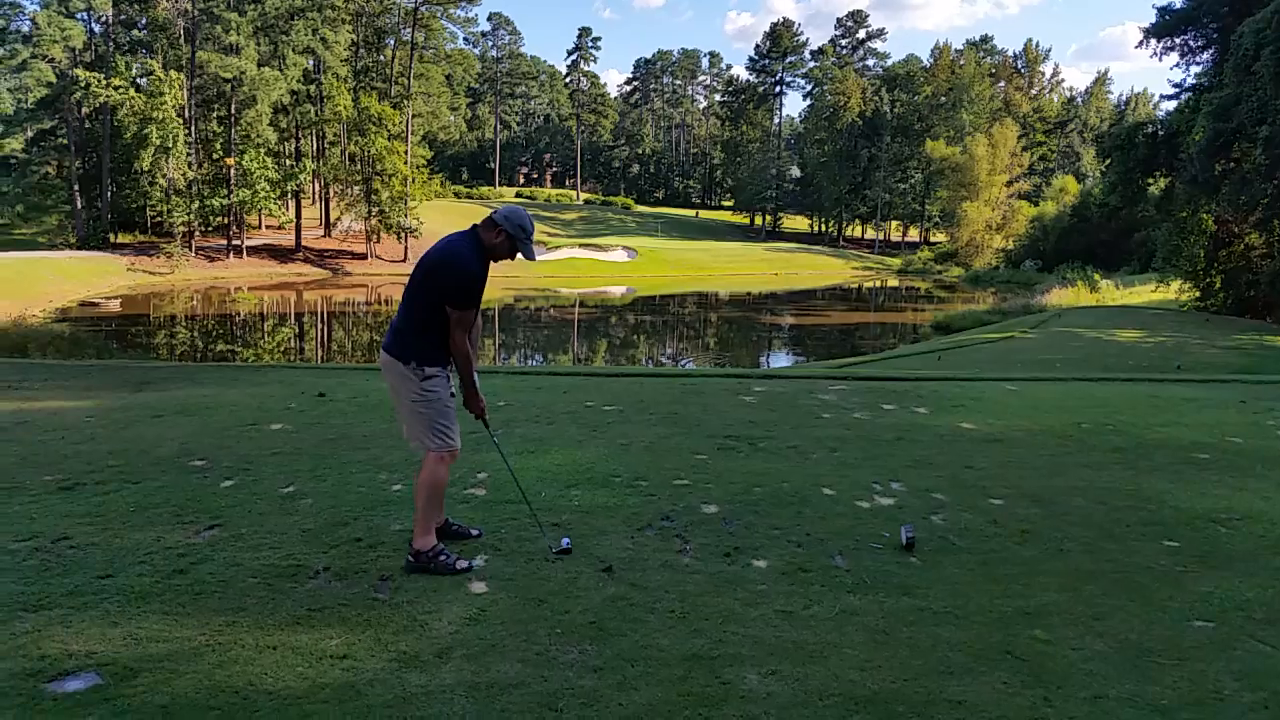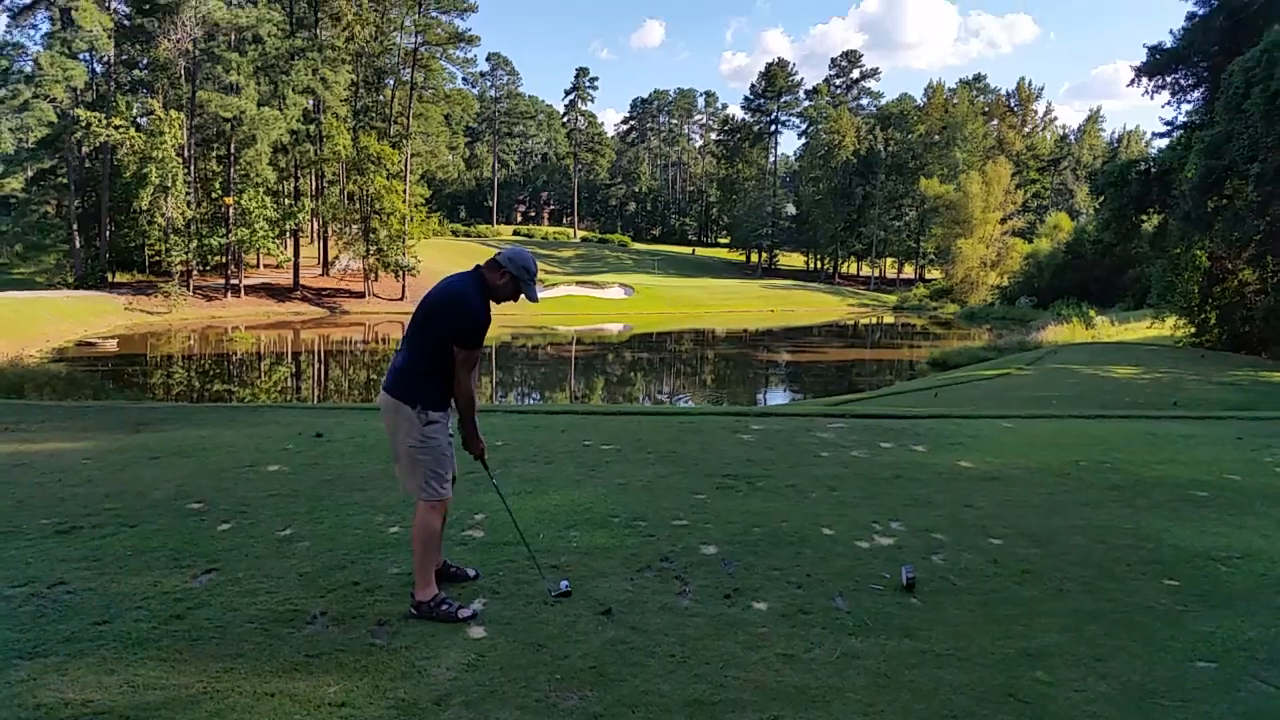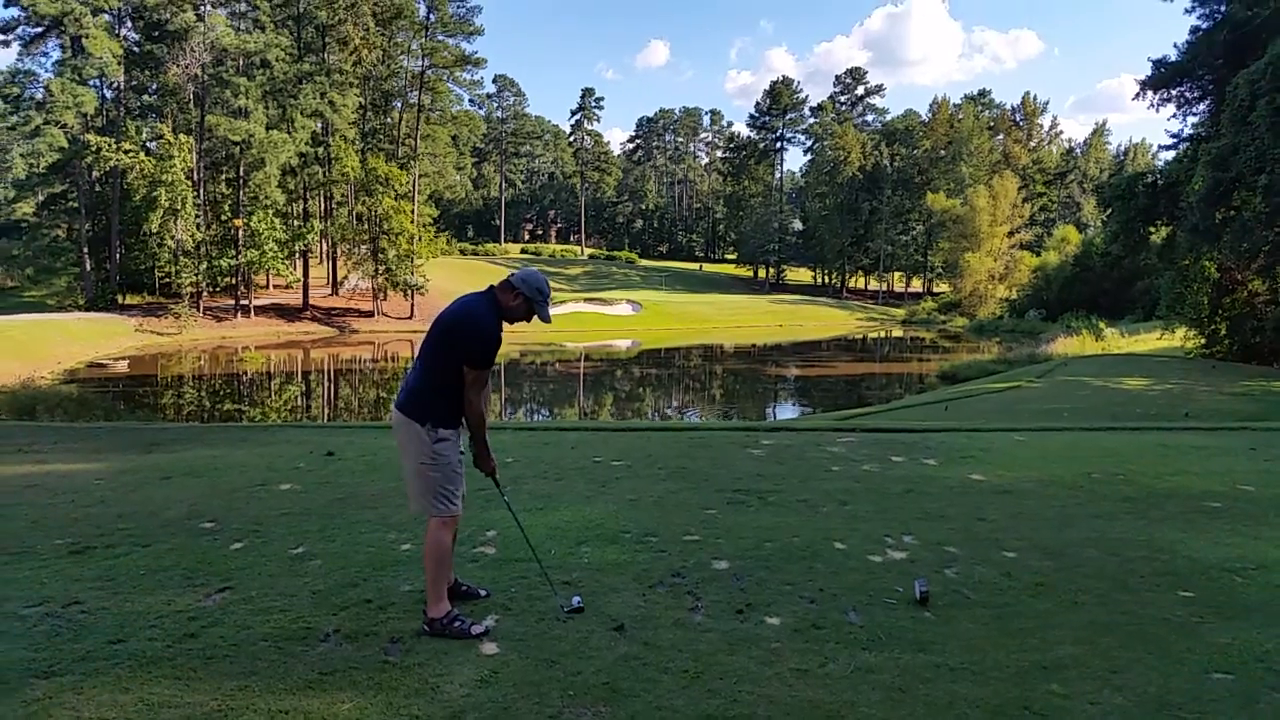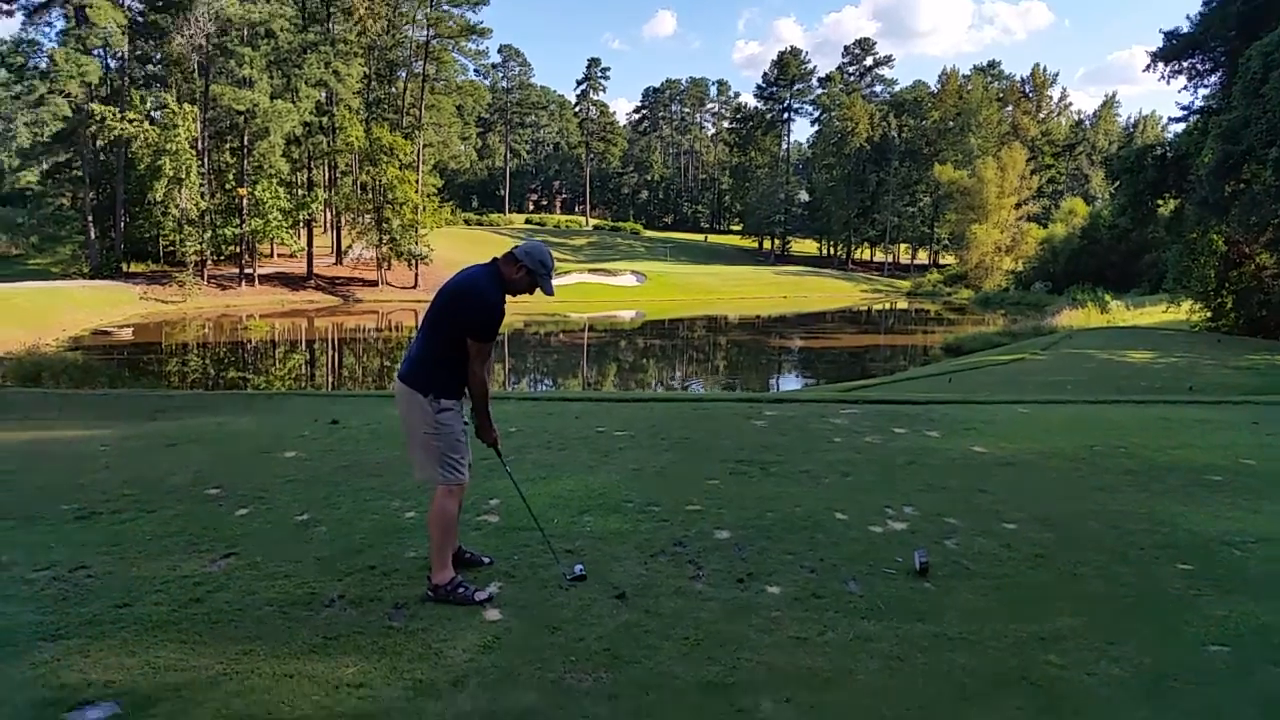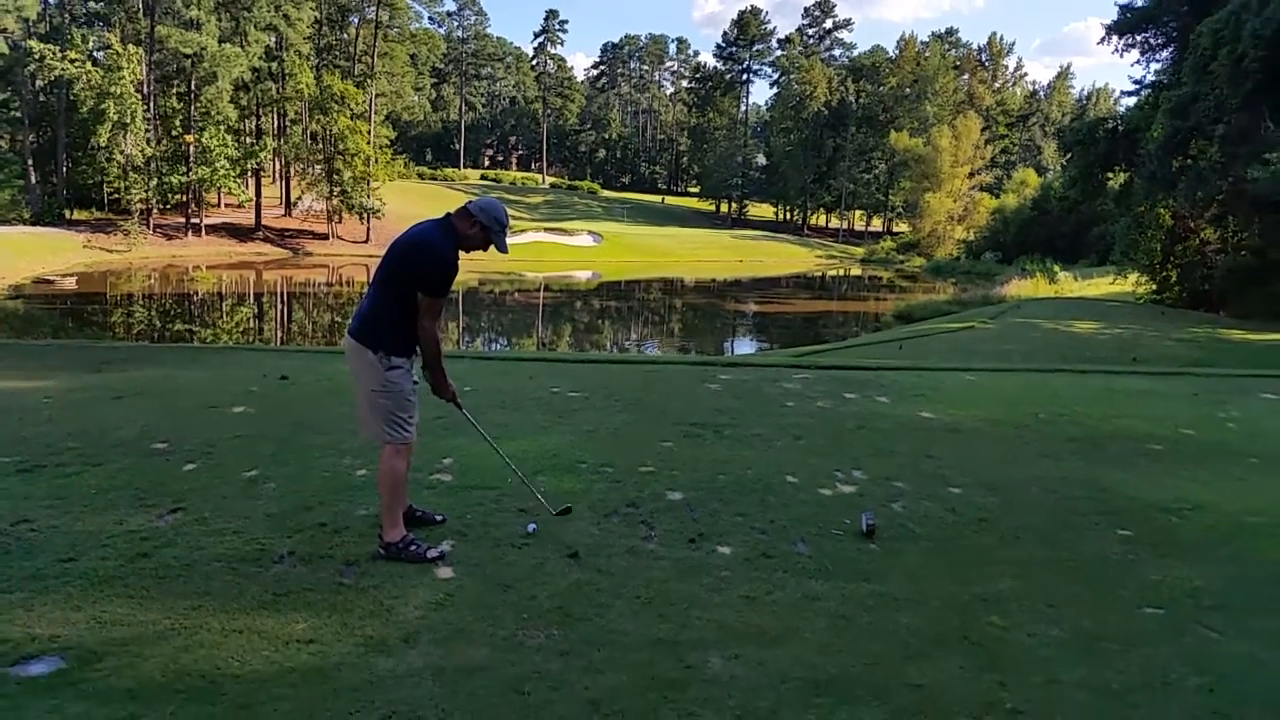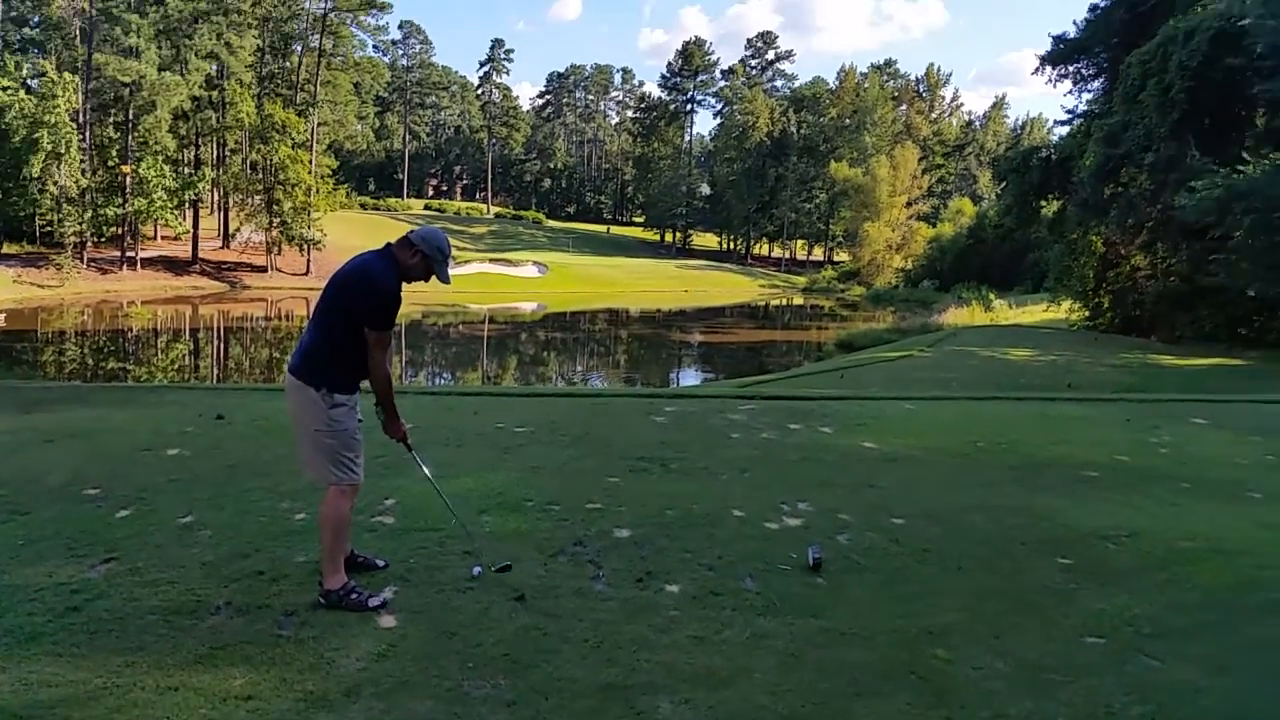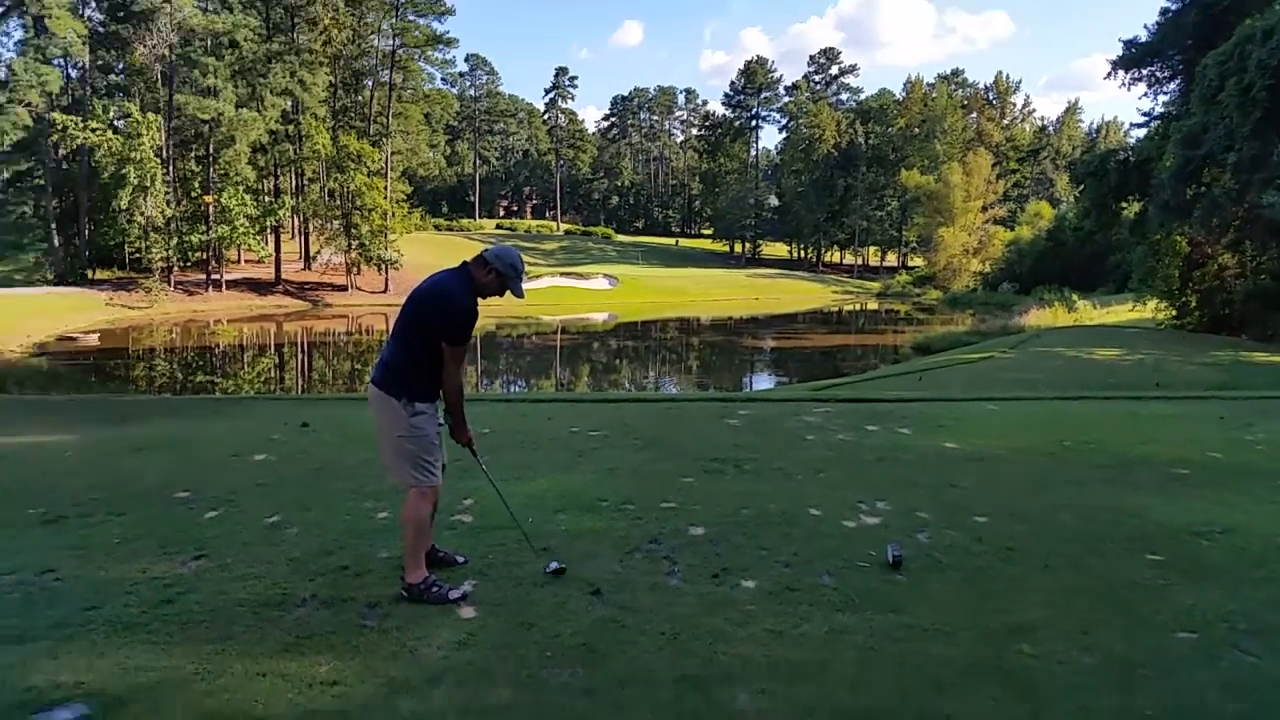
dt=0.3s
person 1, frame 1
left shoulder: (468, 250)
right shoulder: (463, 262)
left elbow: (470, 322)
right elbow: (458, 335)
left wrist: (471, 376)
right wrist: (471, 391)
left hip: (424, 357)
right hip: (414, 361)
left knee: (440, 446)
right knee: (443, 449)
left ankle: (436, 521)
right ankle: (423, 545)
person 1, frame 2
left shoulder: (465, 288)
right shoulder: (470, 304)
left elbow: (465, 368)
right elbow: (462, 375)
left wrist: (467, 425)
right wrist: (471, 433)
left hip: (418, 397)
right hip: (415, 403)
left knee: (442, 485)
right knee: (432, 498)
left ankle: (435, 563)
right ankle: (425, 595)
person 1, frame 3
left shoulder: (478, 307)
right shoulder: (483, 323)
left elbow: (475, 387)
right elbow: (472, 395)
left wrist: (479, 443)
right wrist: (482, 450)
left hip: (427, 414)
right hip: (426, 421)
left knee: (450, 507)
right knee: (444, 514)
left ankle: (446, 582)
right ankle: (437, 612)
person 1, frame 4
left shoulder: (481, 278)
right shoulder: (486, 296)
left elbow: (477, 360)
right elbow: (475, 367)
left wrist: (481, 412)
right wrist: (484, 422)
left hip: (429, 385)
right hip: (430, 392)
left knee: (453, 476)
right knee: (451, 482)
left ankle: (449, 549)
right ankle: (441, 578)
person 1, frame 5
left shoulder: (434, 234)
right shoulder: (439, 251)
right elbow: (426, 323)
left wrist: (431, 368)
right wrist: (438, 377)
left hip: (380, 342)
right hip: (380, 349)
left knee: (402, 434)
right knee: (398, 441)
left ankle: (400, 508)
right ankle: (393, 536)
person 1, frame 6
left shoulder: (375, 266)
right shoulder: (382, 282)
right elbow: (377, 356)
left wrist: (383, 406)
right wrist: (391, 416)
left hip: (326, 379)
right hip: (322, 386)
left knee: (347, 476)
right knee: (343, 483)
left ankle: (342, 553)
right ankle: (334, 582)
person 1, frame 7
left shoulder: (451, 282)
right shoulder: (458, 299)
right elbow: (451, 371)
left wrist: (452, 416)
right wrist: (459, 424)
left hip: (407, 389)
right hip: (404, 396)
left knee: (429, 477)
right knee: (423, 485)
left ankle: (423, 550)
right ankle: (415, 578)
